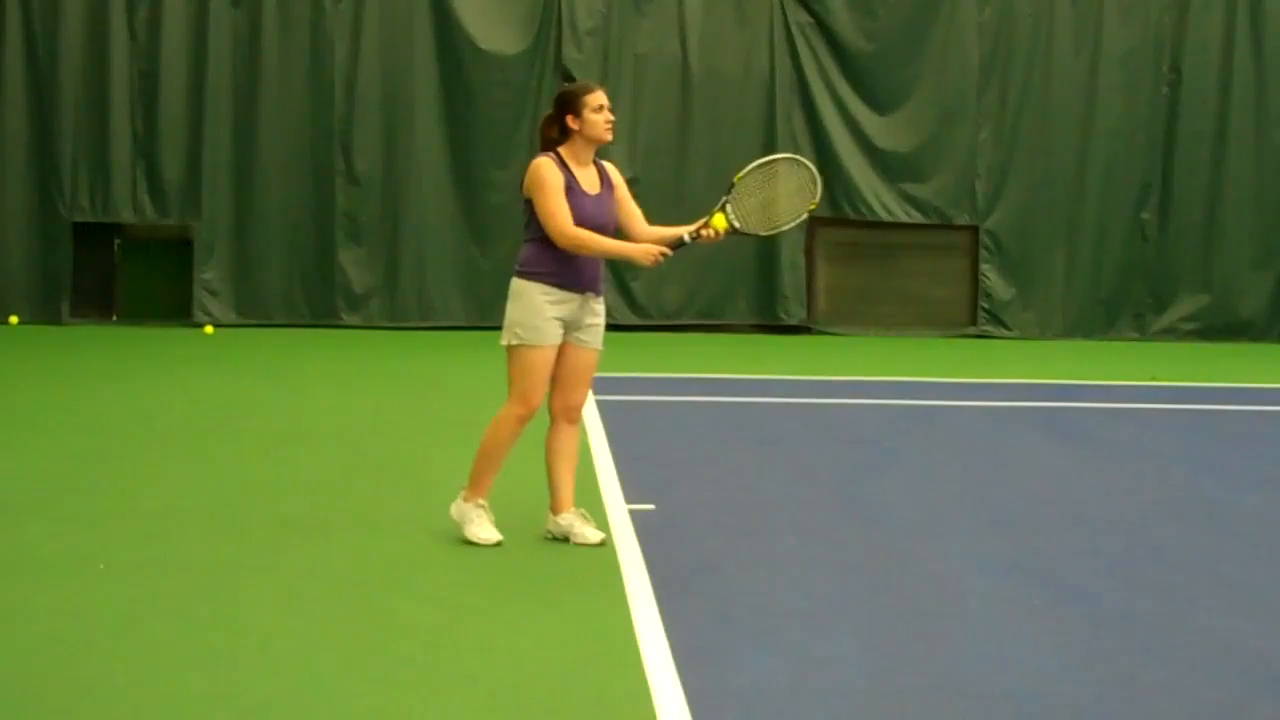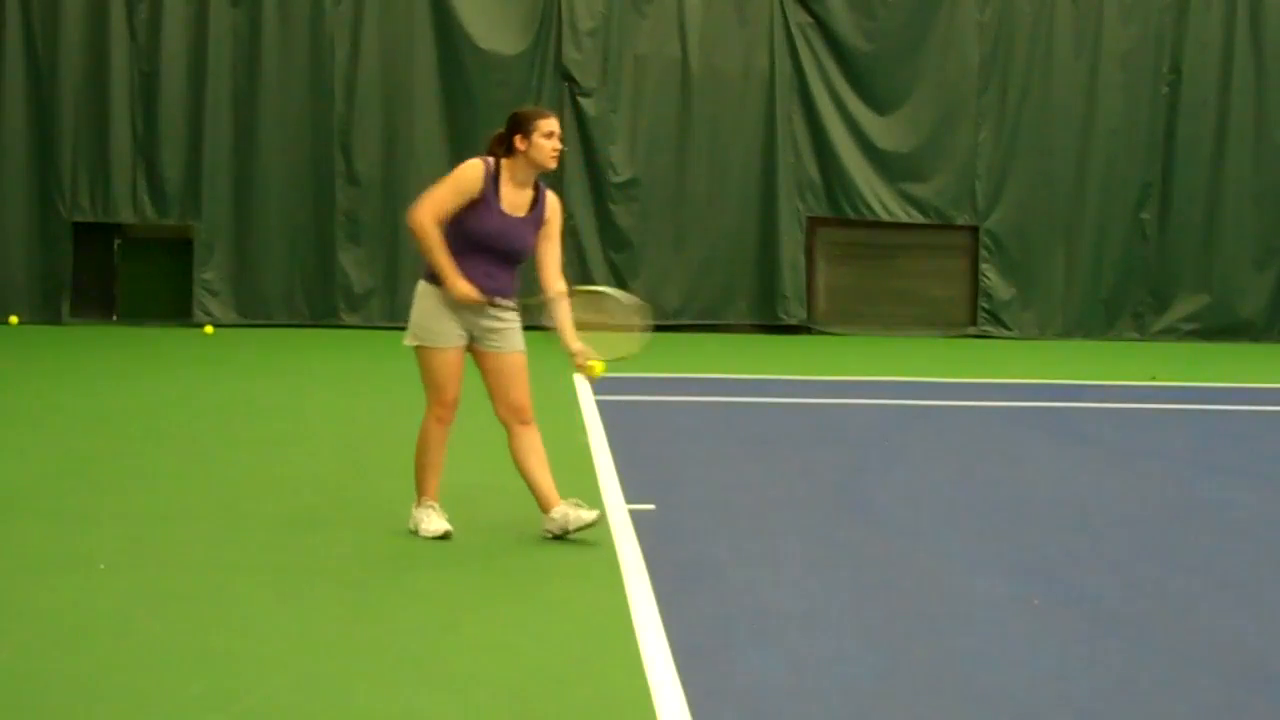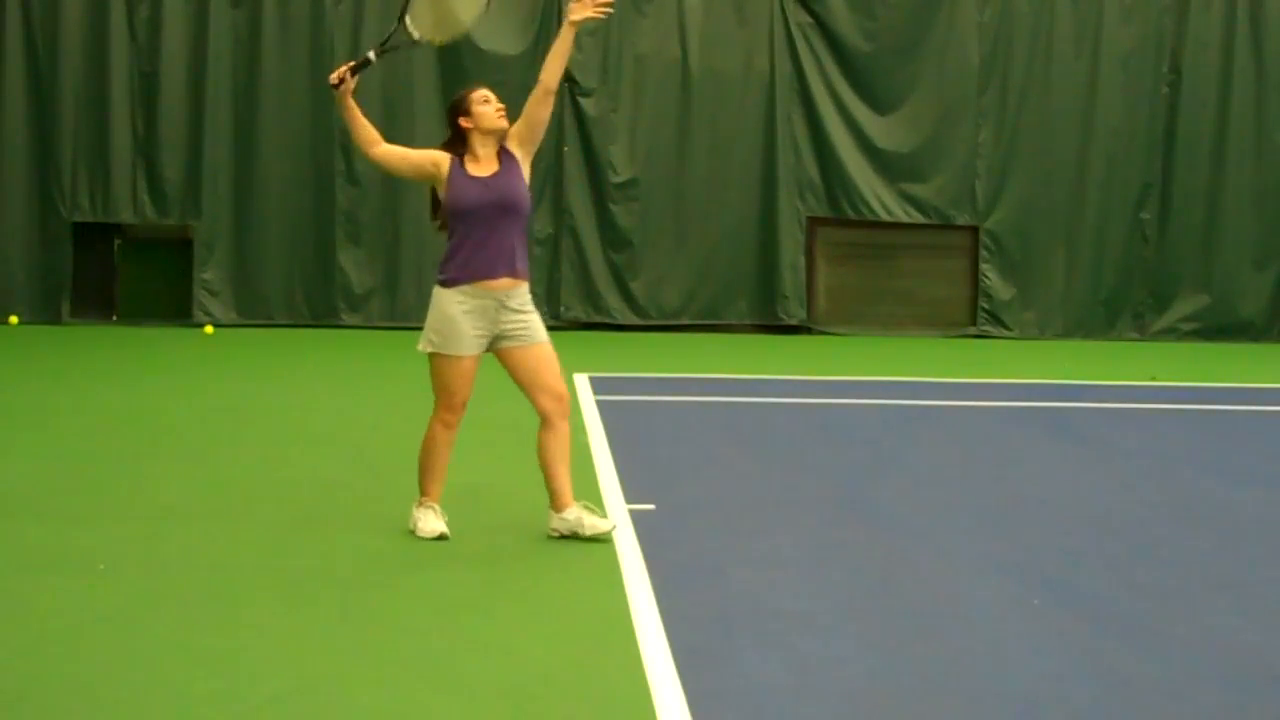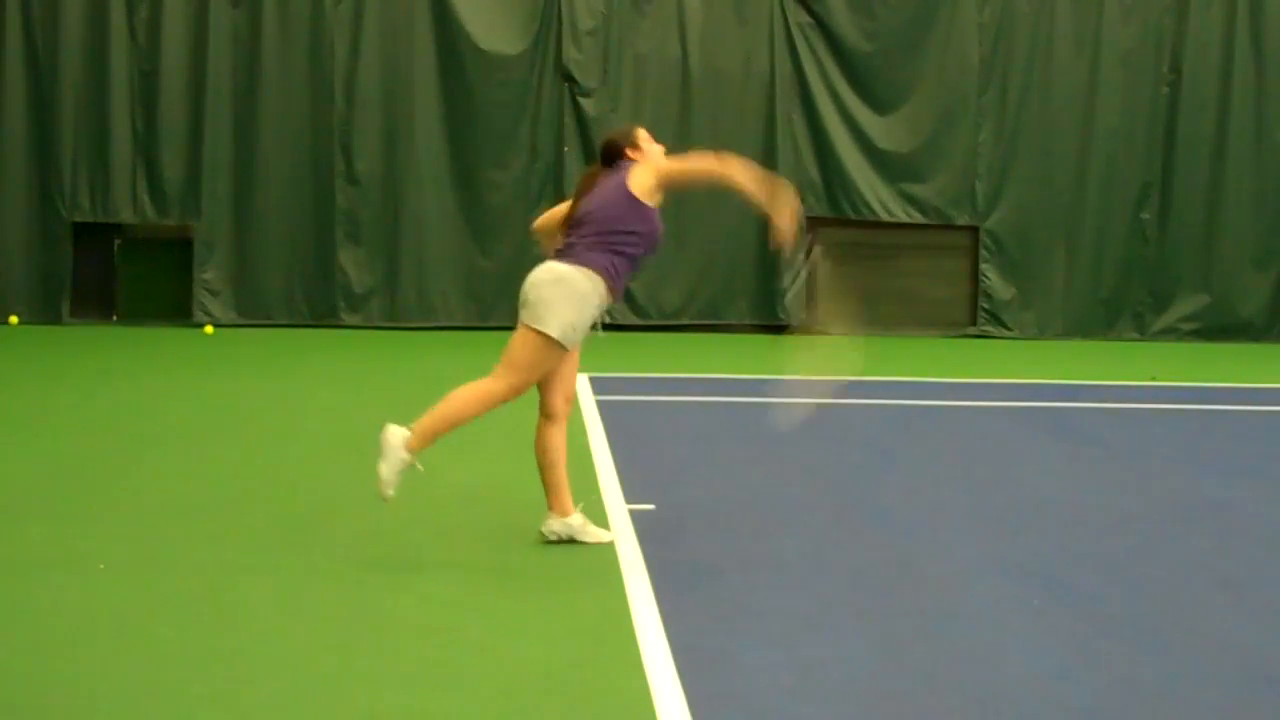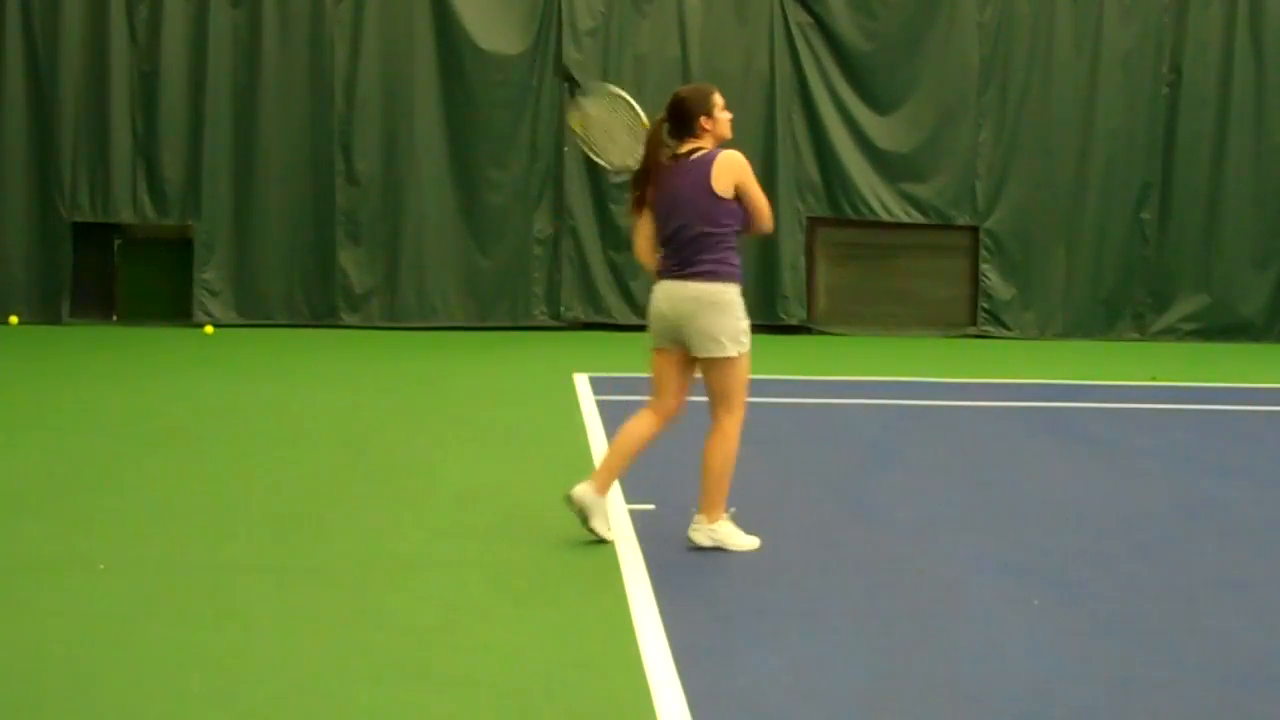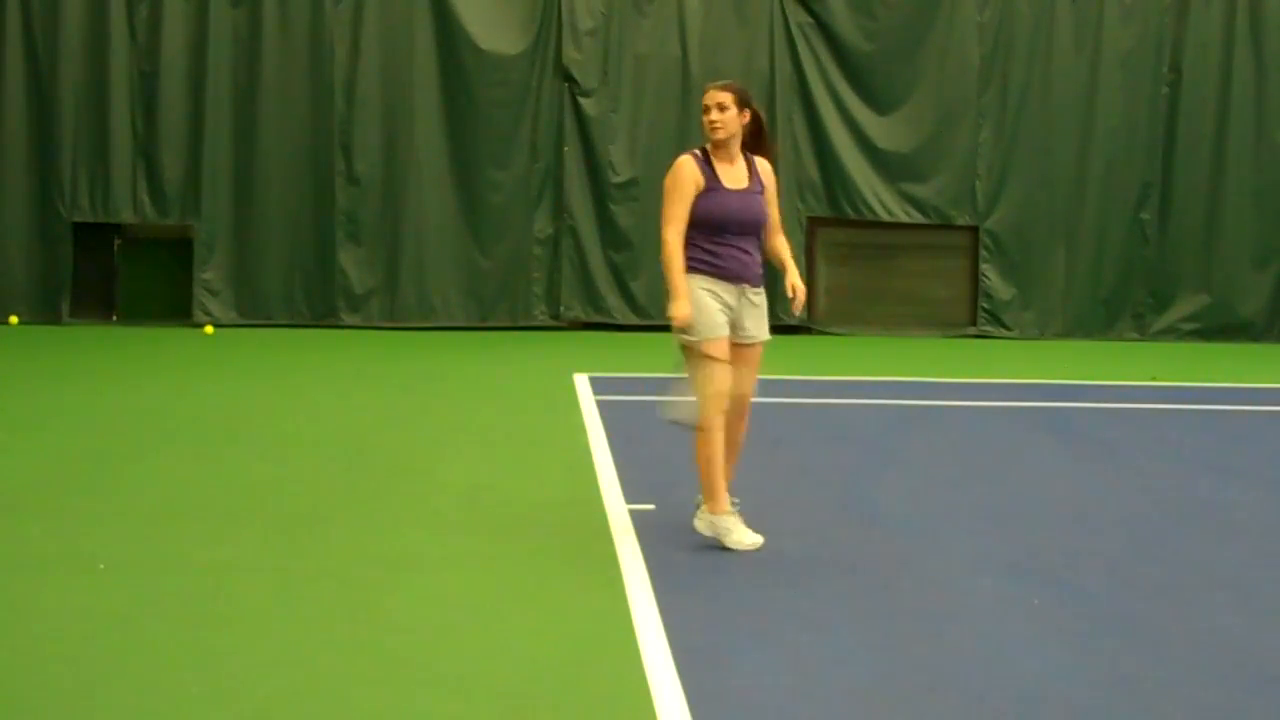
dt=0.7s
person 1, frame 1
left shoulder: (608, 173)
right shoulder: (545, 168)
left elbow: (641, 232)
right elbow: (565, 234)
left wrist: (693, 230)
right wrist: (629, 251)
left hip: (589, 302)
right hip: (542, 296)
left knee: (570, 411)
right knee: (524, 406)
left ankle: (563, 513)
right ankle: (472, 501)
person 1, frame 2
left shoulder: (549, 205)
right shoulder: (478, 174)
left elbow: (551, 277)
right elbow: (421, 218)
left wrist: (570, 339)
right wrist: (451, 277)
left hip: (499, 312)
right hip: (442, 301)
left knee: (520, 414)
right knee: (443, 408)
left ankle: (556, 511)
right ankle: (427, 506)
person 1, frame 3
left shoulder: (517, 153)
right shoulder: (443, 166)
left elbow: (547, 90)
right elbow: (374, 148)
right wrist: (345, 97)
left hip: (516, 305)
right hip: (460, 304)
left knee: (555, 403)
right knee: (449, 413)
left ankle: (565, 510)
right ankle: (427, 505)
person 1, frame 4
left shoulder: (602, 187)
right shoulder: (645, 175)
left elbow: (542, 227)
right elbow: (722, 166)
right wrist: (775, 197)
left hip: (557, 281)
right hip: (573, 291)
left knee: (556, 409)
right knee: (503, 384)
left ankle: (562, 514)
right ankle: (407, 442)
person 1, frame 5
left shoulder: (658, 175)
right shoulder: (730, 163)
left elbow: (644, 250)
right elbow: (764, 224)
left hip: (668, 298)
right hip: (714, 300)
left knee: (660, 409)
right knee: (729, 414)
left ankle: (593, 489)
right ankle: (711, 521)
person 1, frame 6
left shoulder: (760, 169)
right shoulder: (689, 167)
left elbow: (772, 233)
right elbow: (673, 236)
left wrist: (791, 271)
right wrist: (678, 297)
left hip: (750, 295)
right hip: (703, 291)
left knee: (740, 401)
right knee: (716, 400)
left ankle: (719, 496)
right ankle: (718, 513)
